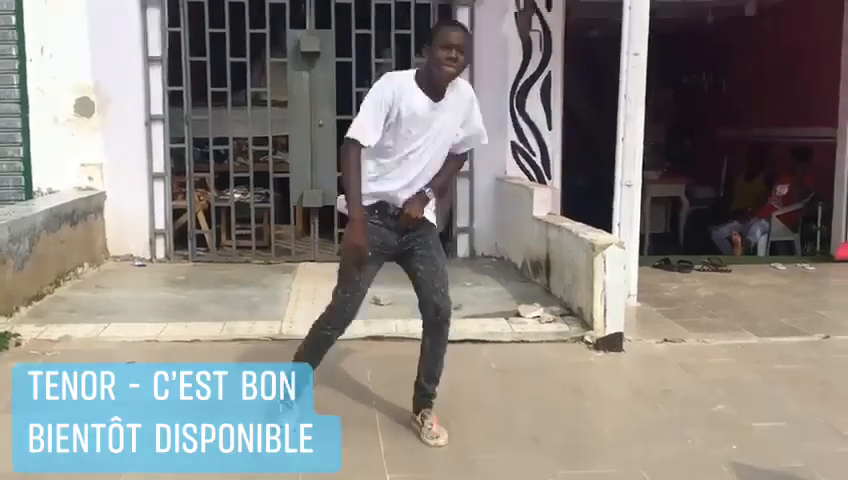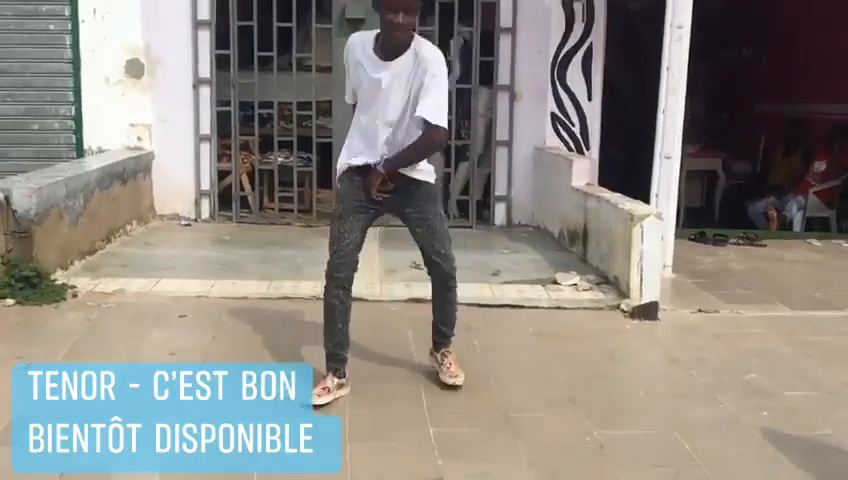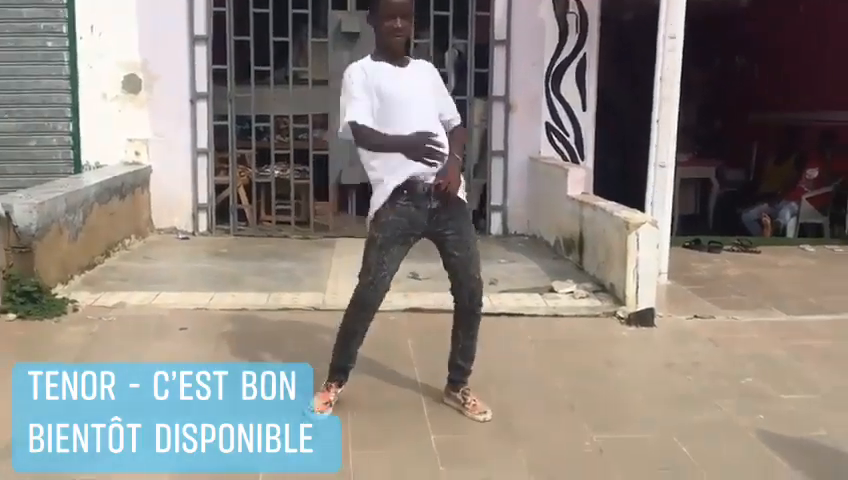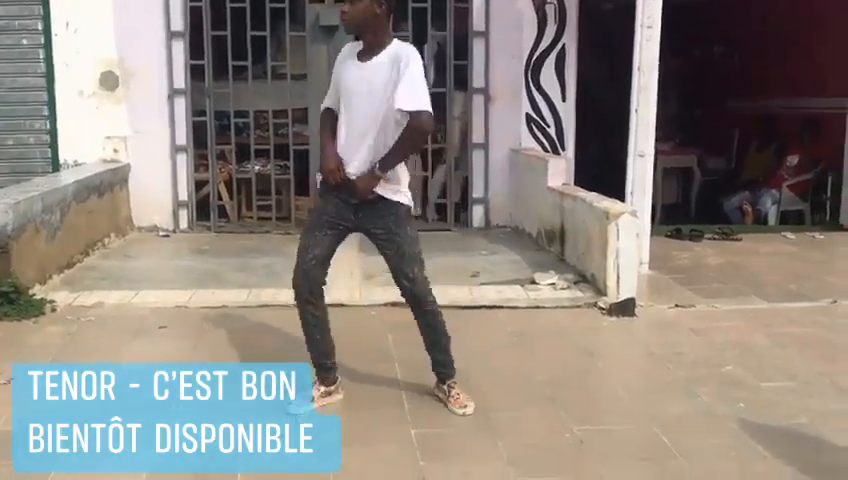
dt=0.7s
person 1, frame 1
left shoulder: (464, 96)
right shoulder: (391, 86)
right elbow: (352, 148)
left wrist: (424, 193)
right wrist: (355, 220)
left hip: (419, 218)
right hip: (375, 212)
left knee: (438, 310)
right knee: (341, 309)
left ankle: (423, 407)
person 1, frame 2
left shoulder: (429, 58)
right shoulder: (356, 46)
left elbow: (436, 135)
left wrist: (385, 168)
left hip: (411, 176)
right hip: (359, 173)
left knee: (443, 266)
right knee: (338, 271)
left ankle: (442, 348)
right ankle: (335, 373)
person 1, frame 3
left shoulder: (428, 71)
right shoulder: (360, 73)
left elbow: (455, 128)
right elbow: (358, 132)
left wrist: (454, 161)
right wrist: (405, 145)
left hip: (447, 196)
right hip: (398, 197)
left knee: (470, 291)
right knee: (370, 294)
left ankle: (457, 386)
right ankle: (335, 381)
person 1, frame 4
left shoulder: (404, 57)
right shoulder: (345, 56)
left elbow: (420, 125)
left wrist: (375, 172)
right wrist: (328, 150)
left hip: (384, 194)
right hip: (336, 191)
left knee: (417, 289)
right knee: (305, 281)
left ankle: (446, 380)
right ankle: (327, 381)
